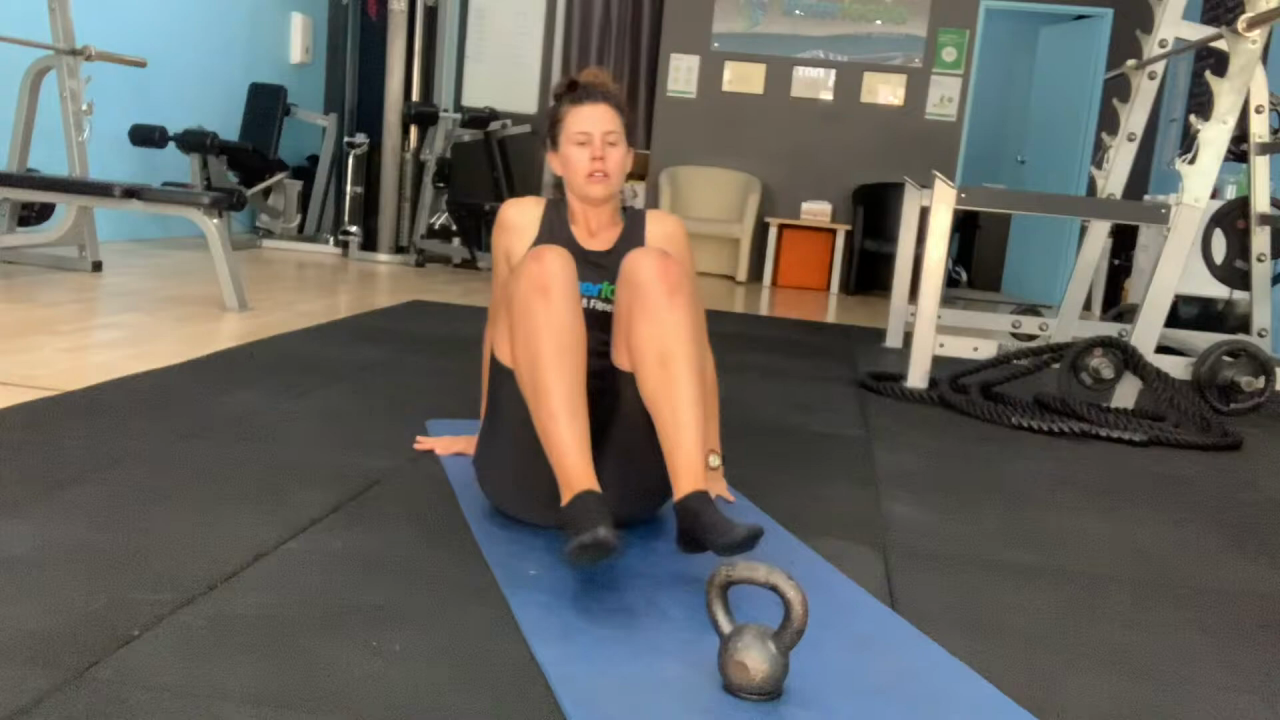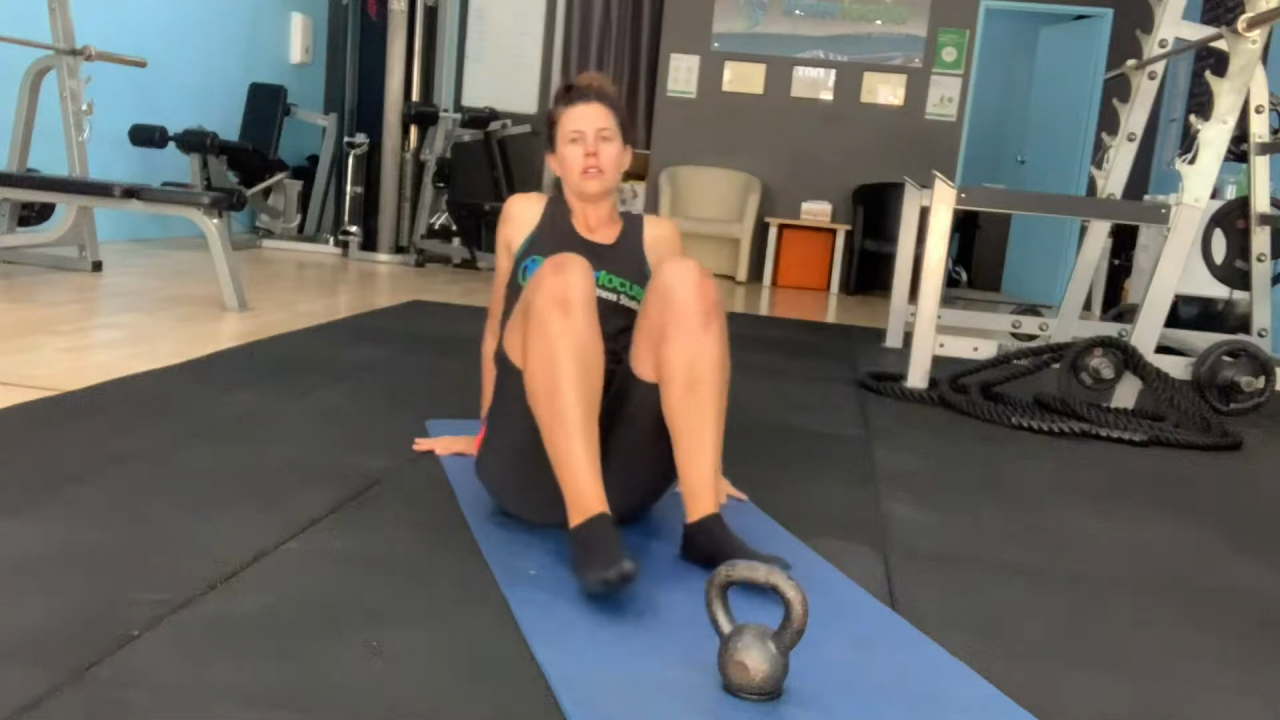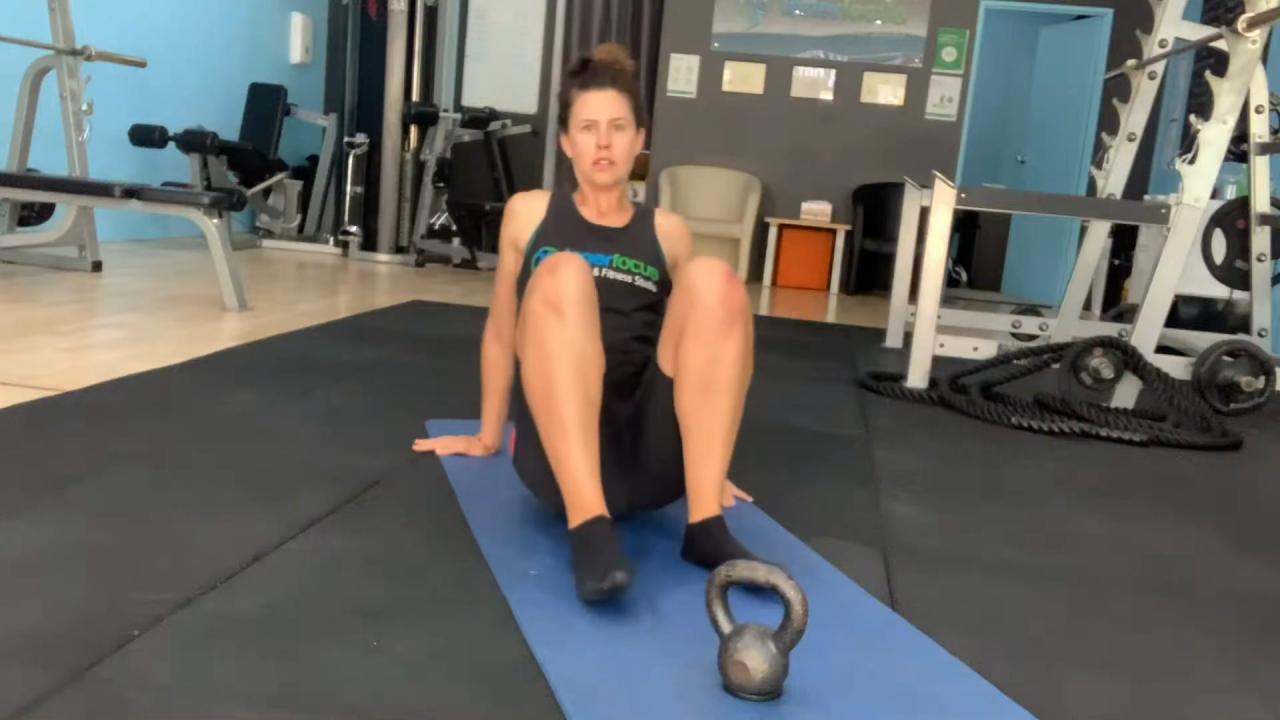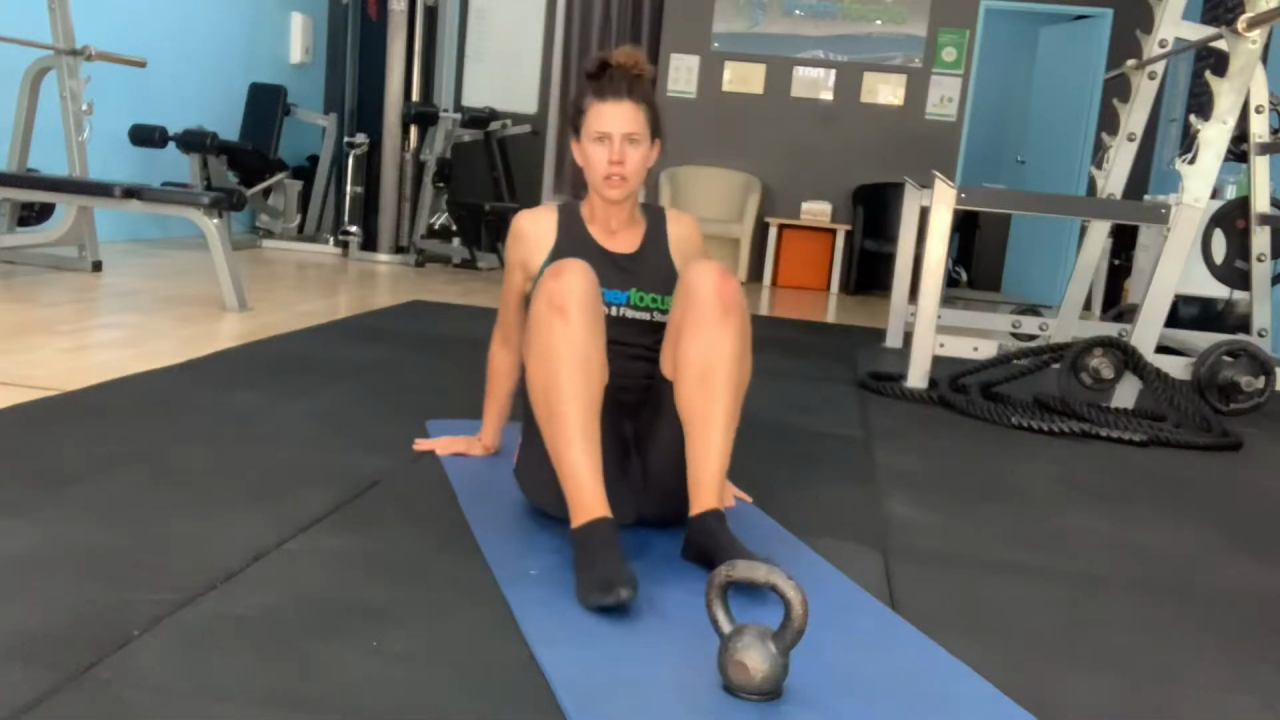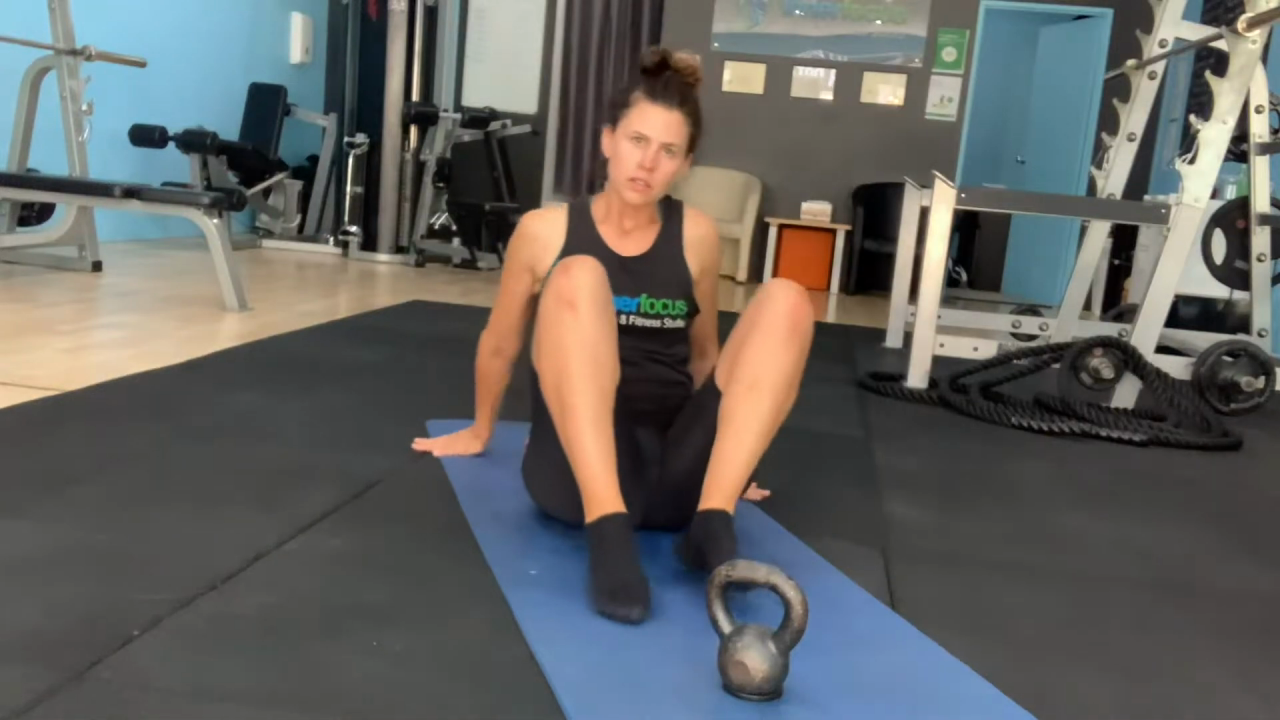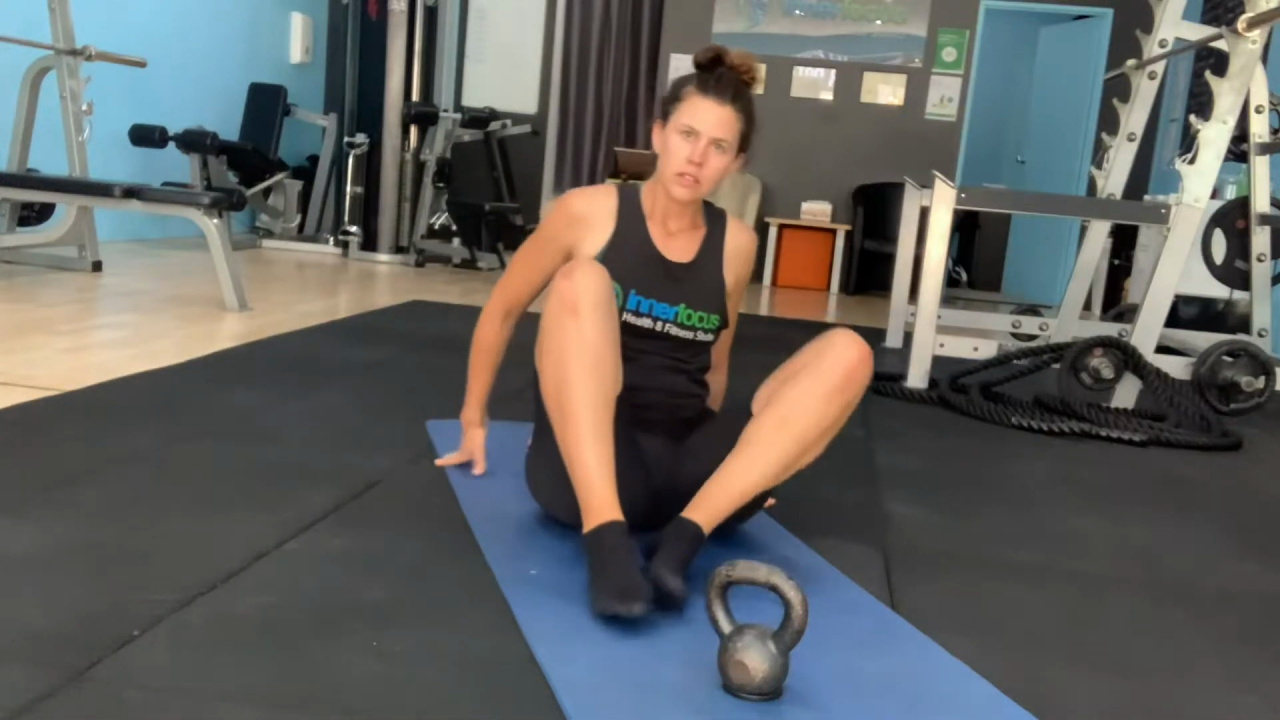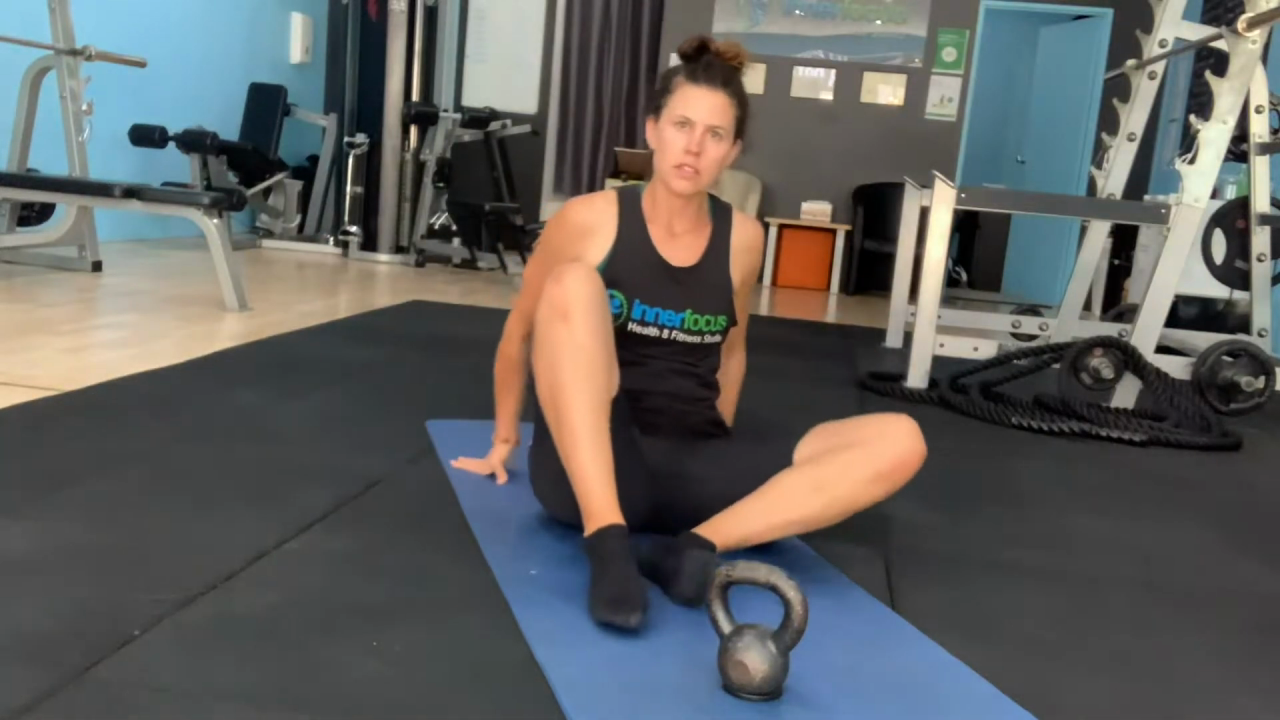
dt=0.3s
person 1, frame 1
left shoulder: (661, 232)
right shoulder: (520, 220)
left elbow: (694, 347)
left wrist: (710, 462)
right wrist: (485, 433)
left hip: (631, 478)
right hip: (531, 466)
left knee: (651, 267)
right knee: (545, 266)
left ankle: (693, 504)
right ankle: (579, 502)
person 1, frame 2
left shoulder: (657, 236)
right shoulder: (524, 215)
left elbow: (693, 344)
left wrist: (707, 467)
right wrist: (486, 433)
left hip: (628, 468)
right hip: (533, 464)
left knee: (686, 280)
right knee: (565, 275)
left ankle: (704, 523)
right ankle: (589, 526)
person 1, frame 3
left shoulder: (668, 231)
right shoulder: (529, 212)
right elbow: (501, 330)
left wrist: (707, 465)
right wrist: (487, 437)
left hip: (655, 448)
right hip: (565, 454)
left knee: (715, 279)
right knee: (562, 277)
left ankle: (705, 525)
right ankle: (589, 526)
person 1, frame 4
left shoulder: (680, 234)
right shoulder: (536, 230)
right elbow: (508, 342)
left wrist: (708, 465)
right wrist: (488, 437)
left hip: (664, 466)
right hip: (570, 465)
left knee: (713, 280)
right knee: (568, 280)
left ankle: (706, 521)
right ankle: (592, 529)
person 1, frame 5
left shoulder: (698, 235)
right shoulder: (545, 230)
right elbow: (503, 340)
left wrist: (712, 448)
right wrist: (479, 431)
left hip: (677, 470)
right hip: (576, 468)
left knee: (785, 300)
right knee: (580, 276)
left ankle: (712, 521)
right ankle: (606, 528)
person 1, frame 6
left shoulder: (736, 244)
right shoulder: (587, 212)
right elbow: (501, 310)
right wrist: (473, 420)
left hip: (685, 467)
right hip: (584, 468)
left knee: (847, 354)
right knee: (585, 281)
left ankle: (686, 530)
right ankle: (606, 534)
person 1, frame 7
left shoulder: (743, 238)
right shoulder: (589, 219)
right elbow: (520, 333)
right wrist: (504, 439)
left hip: (695, 466)
right hip: (591, 467)
left knee: (899, 442)
right knee: (575, 286)
left ankle: (698, 544)
right ankle: (606, 541)
